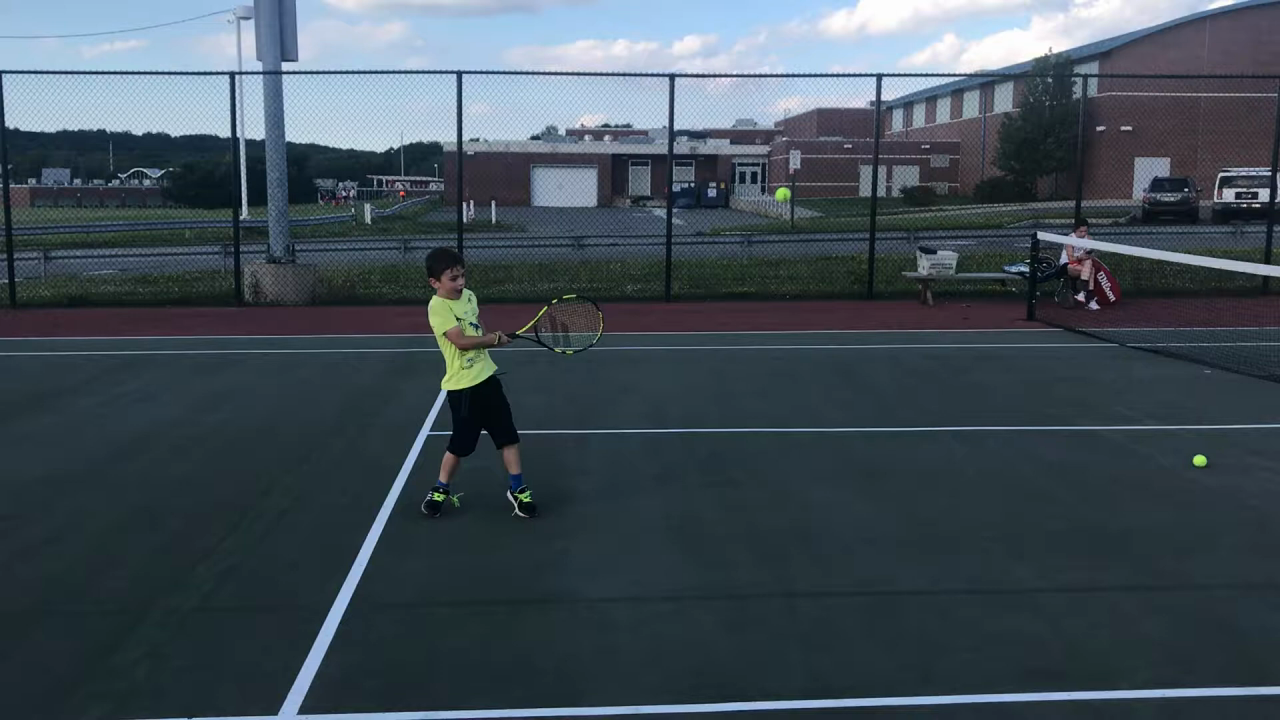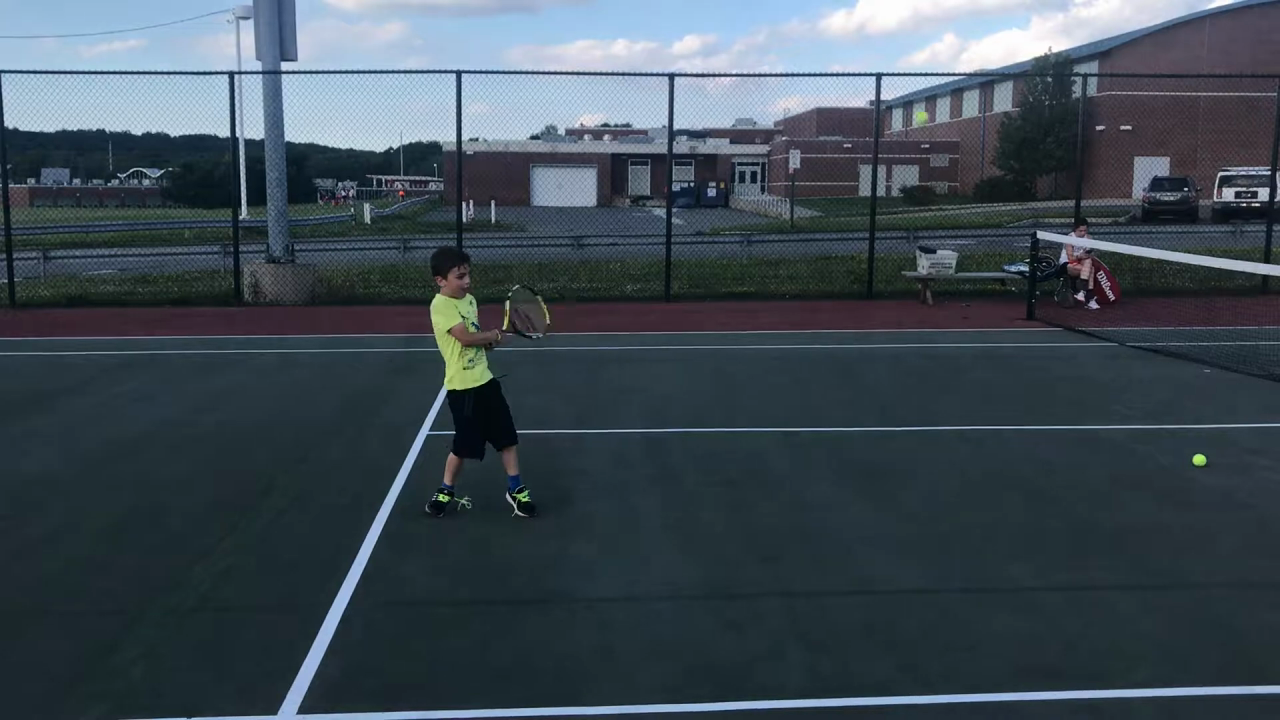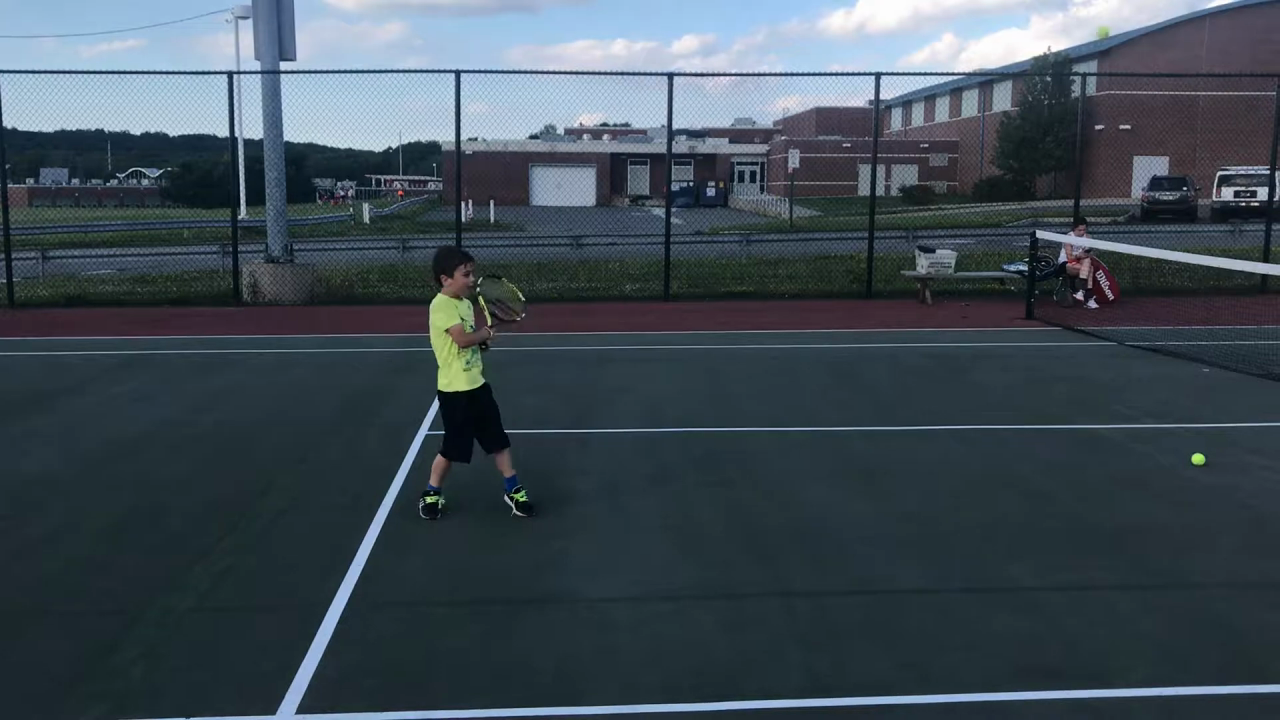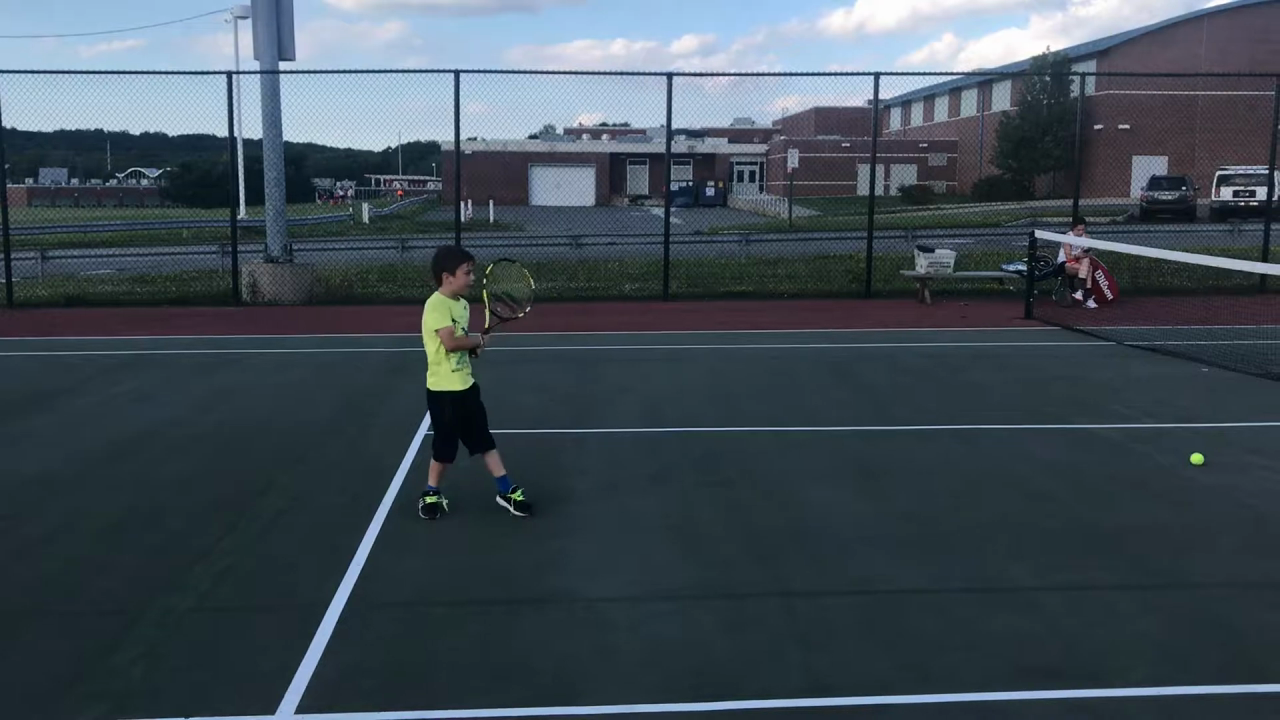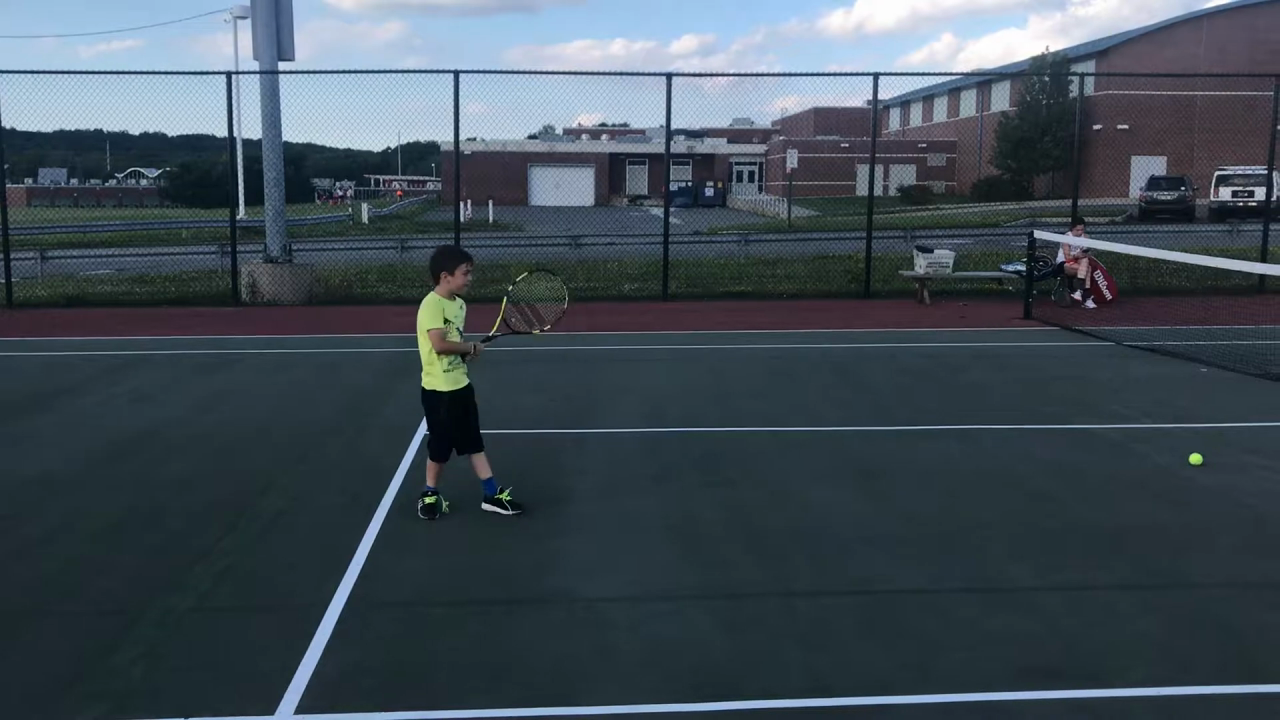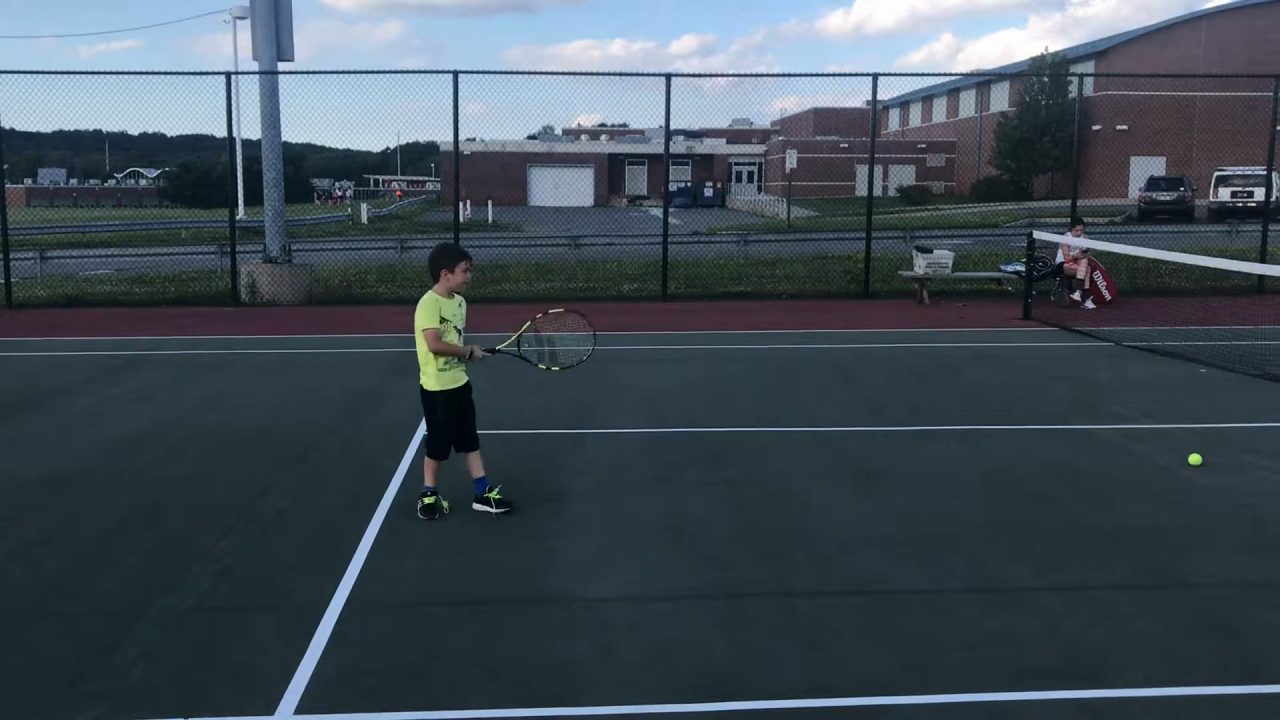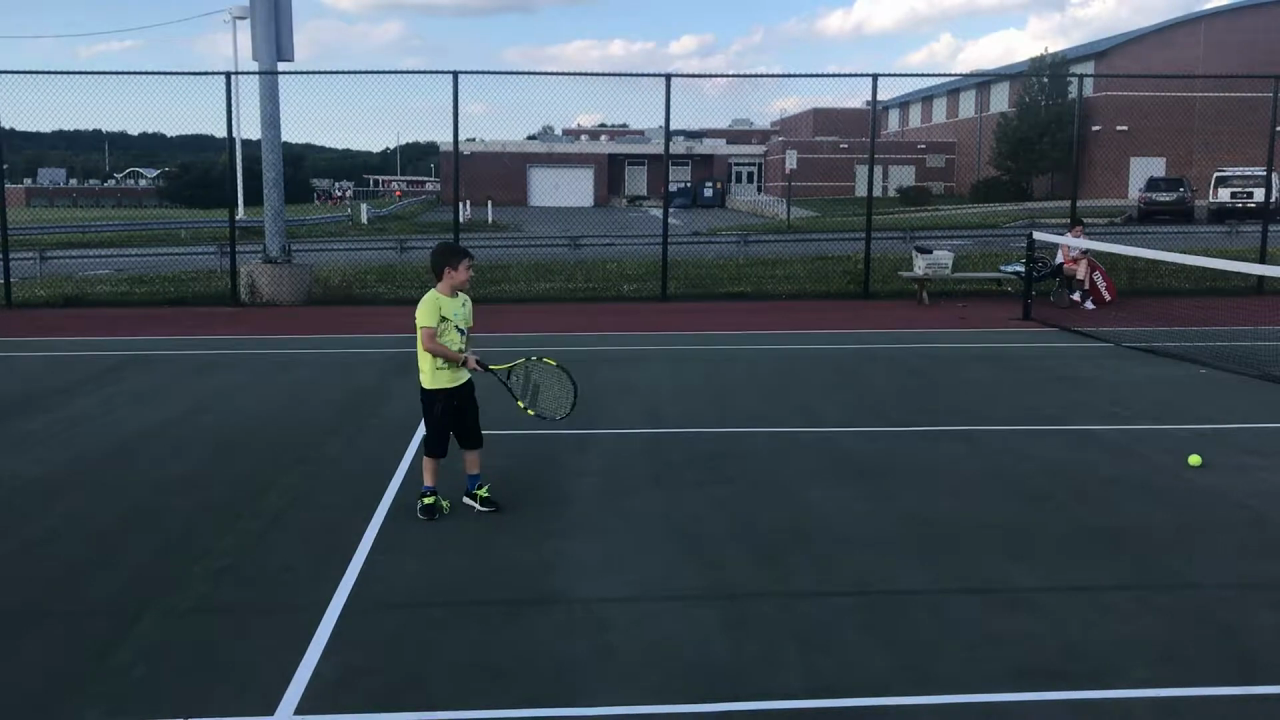
dt=0.1s
person 1, frame 1
left shoulder: (469, 296)
right shoulder: (438, 306)
right elbow: (462, 341)
left wrist: (488, 339)
right wrist: (495, 339)
left hip: (487, 376)
right hip: (462, 385)
left knee: (508, 435)
right knee: (460, 443)
left ankle: (517, 489)
right ankle: (441, 490)
person 1, frame 2
left shoulder: (469, 298)
right shoulder: (441, 304)
right elbow: (466, 337)
left wrist: (486, 339)
right wrist: (495, 335)
left hip: (485, 380)
right hip: (463, 386)
left knee: (507, 436)
right knee: (465, 444)
left ankle: (516, 489)
right ankle: (445, 491)
person 1, frame 3
left shoulder: (466, 302)
right shoulder: (442, 304)
right elbow: (463, 338)
left wrist: (480, 338)
right wrist: (486, 333)
left hip: (476, 384)
right hip: (454, 389)
left knee: (498, 439)
right knee: (454, 446)
left ankle: (513, 490)
right ankle: (432, 494)
person 1, frame 4
left shoulder: (462, 303)
right shoulder: (436, 304)
right elbow: (450, 342)
left wrist: (472, 344)
right wrist: (477, 340)
left hip: (466, 385)
right hip: (444, 390)
left knee: (484, 440)
right knee: (444, 447)
left ankle: (507, 491)
right ankle: (431, 494)
person 1, frame 5
left shoulder: (458, 303)
right shoulder: (431, 305)
right elbow: (439, 344)
left wrist: (467, 349)
right wrist: (470, 347)
left hip: (461, 384)
right hip: (438, 389)
left knee: (473, 441)
right knee: (440, 445)
left ankle: (492, 494)
right ankle: (430, 495)
person 1, frame 6
left shoulder: (459, 301)
right shoulder: (429, 303)
right elbow: (434, 344)
left wrist: (466, 352)
right wrist: (468, 351)
left hip: (460, 382)
right hip: (436, 388)
left knee: (470, 440)
right knee: (437, 444)
left ankle: (483, 492)
right ankle: (429, 495)
person 1, frame 7
left shoulder: (463, 300)
right shoulder: (430, 302)
right elbow: (428, 342)
left wrist: (467, 356)
right wrist: (462, 357)
left hip: (462, 381)
right hip: (436, 385)
left knee: (472, 437)
right knee: (435, 441)
left ankle: (474, 489)
right ankle: (429, 495)
